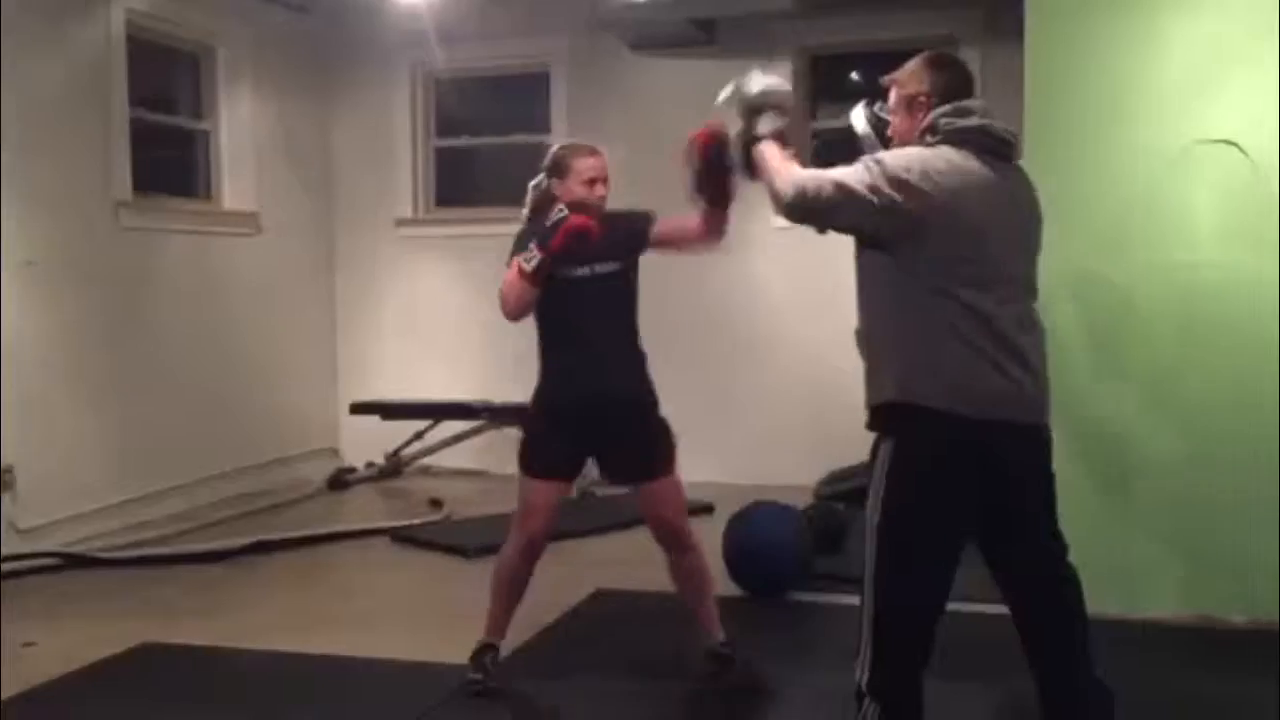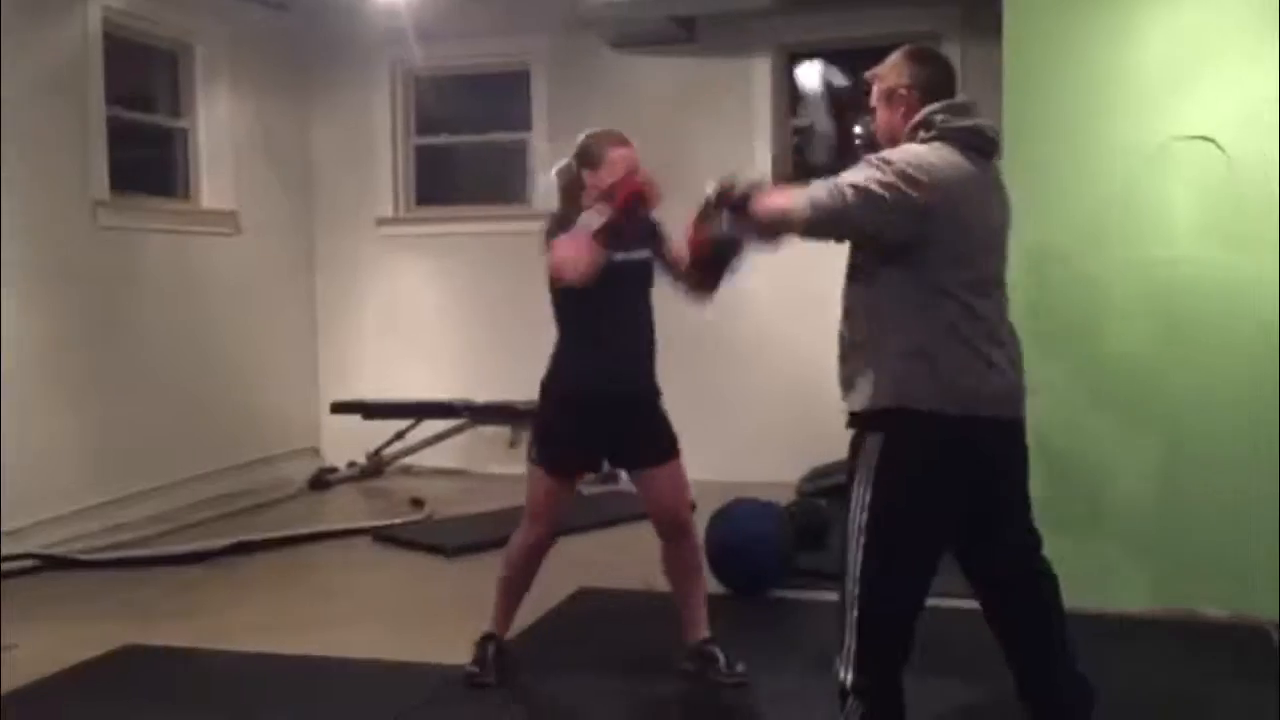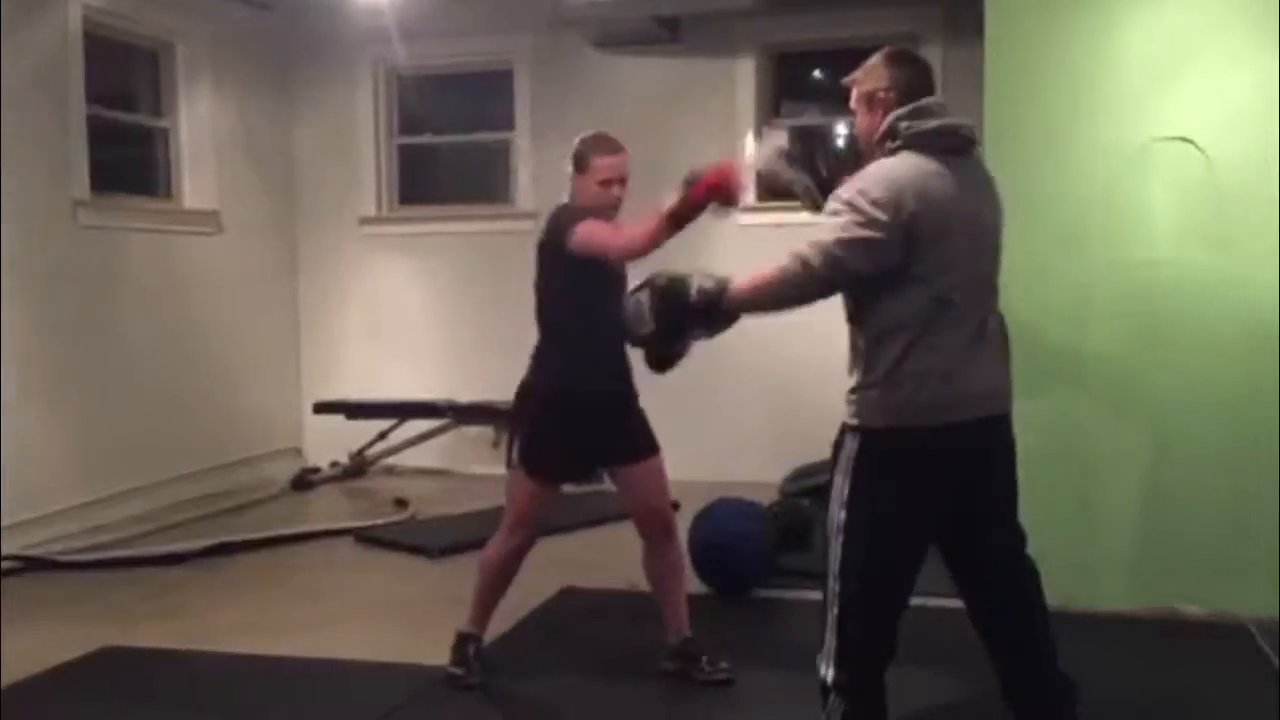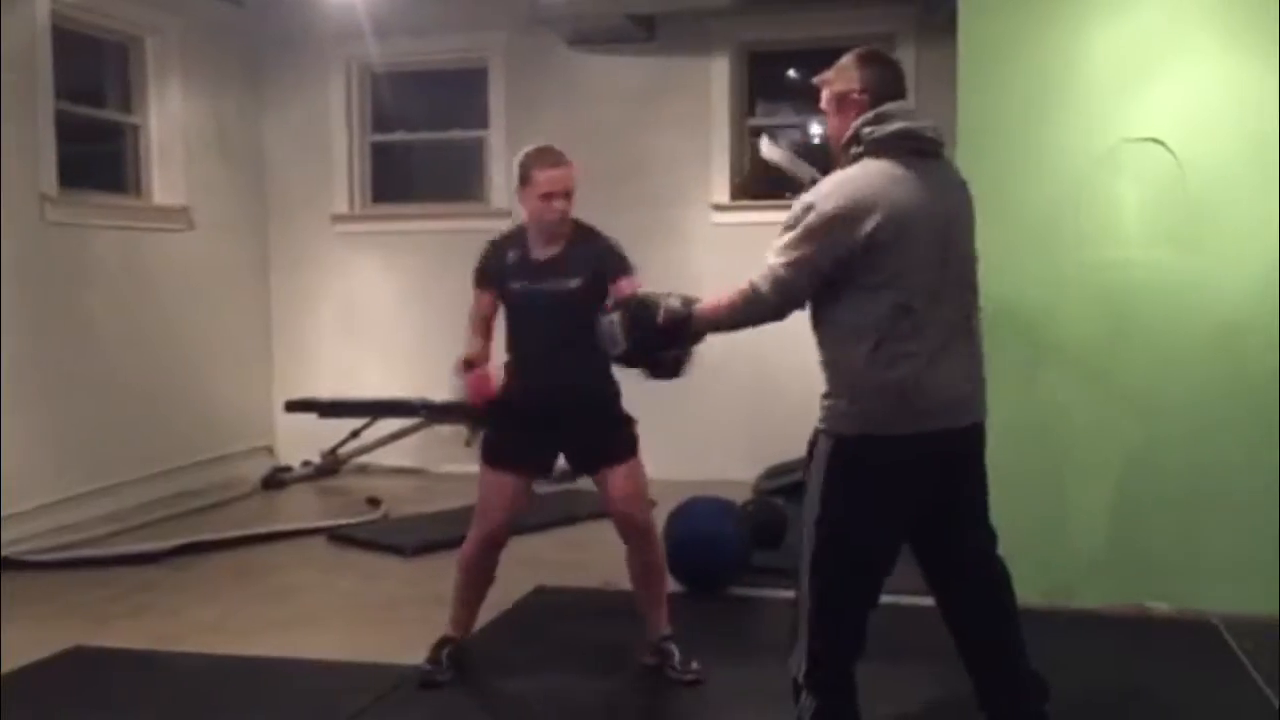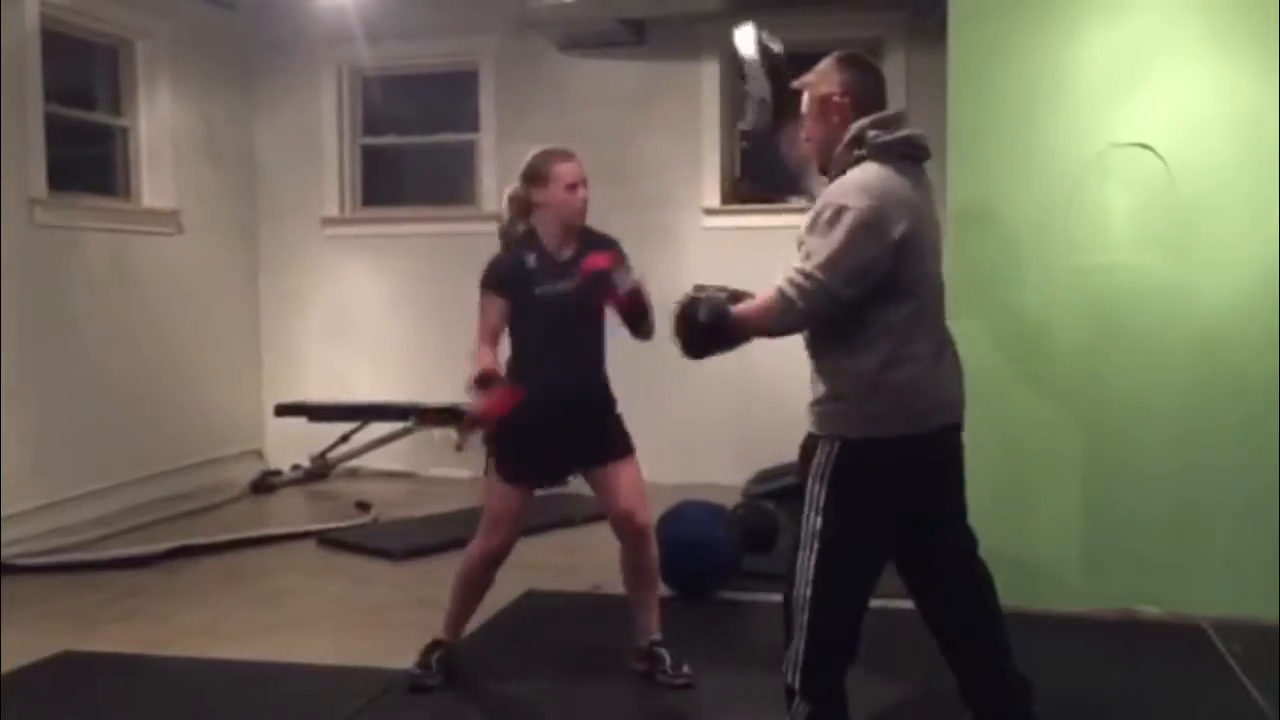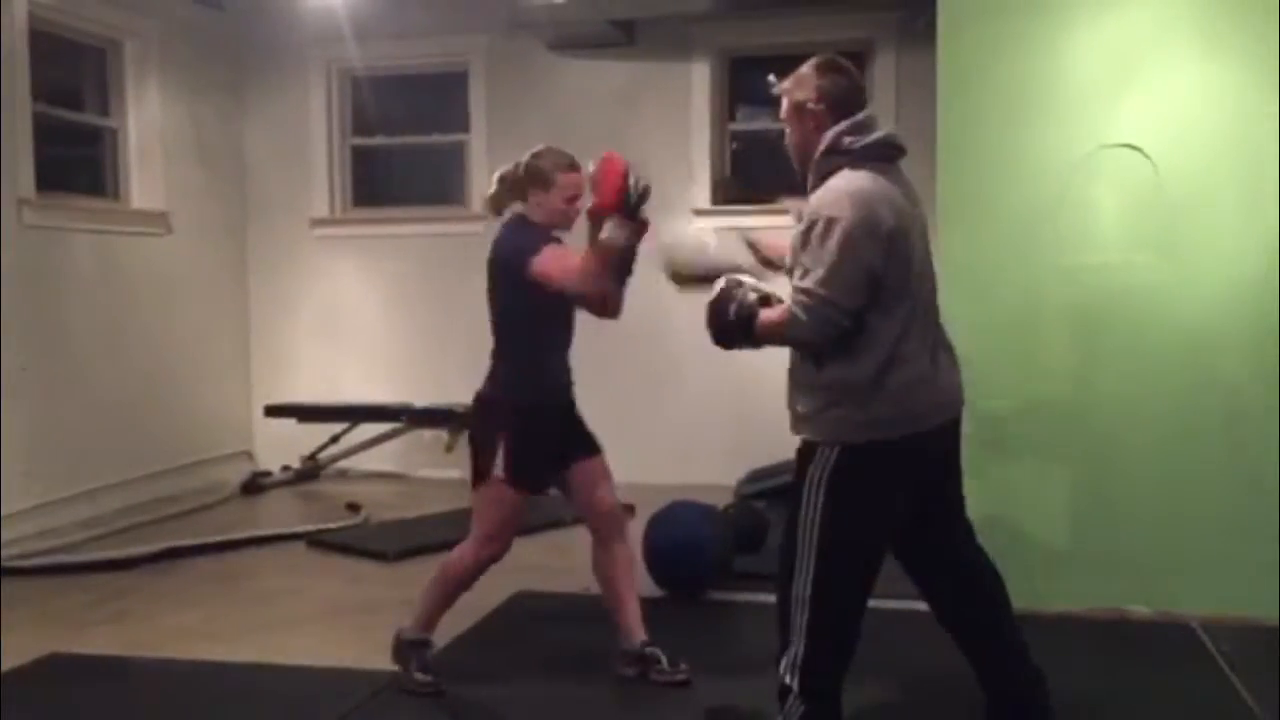
dt=0.2s
person 1, frame 1
left shoulder: (914, 173)
right shoulder: (1013, 181)
left elbow: (799, 194)
left wrist: (763, 136)
right wrist: (882, 162)
left hip: (934, 421)
right hip: (1020, 417)
left knee: (900, 593)
right knee: (1041, 577)
person 1, frame 2
left shoulder: (914, 169)
right shoulder: (979, 173)
left elbow: (813, 210)
left wrist: (746, 201)
left hip: (919, 417)
right hip: (994, 411)
left knee: (882, 587)
right knee: (1016, 572)
person 1, frame 3
left shoulder: (891, 183)
right shoulder: (972, 176)
left elbow: (811, 271)
left wrist: (717, 299)
left hip: (902, 423)
right hip: (982, 415)
left knee: (863, 588)
right knee: (1000, 571)
person 1, frame 4
left shoulder: (849, 192)
right shoulder: (948, 182)
left elbow: (772, 293)
left wrist: (687, 320)
left hip: (874, 429)
right hip: (956, 420)
left knee: (834, 588)
right knee: (972, 574)
person 1, frame 5
left shoulder: (858, 195)
right shoulder: (905, 177)
left elbow: (800, 304)
left wrist: (724, 319)
left hip: (867, 430)
right hip: (932, 419)
left knee: (826, 592)
right knee: (951, 573)
person 1, frame 6
left shoulder: (844, 201)
right shoulder: (882, 181)
left elbow: (814, 319)
left wrist: (747, 319)
right wrist: (752, 249)
left hip: (862, 432)
right hip: (929, 417)
left knee: (819, 588)
right knee: (955, 567)
person 2, frame 1
left shoulder: (623, 230)
right shoulder: (532, 237)
left elbow: (707, 231)
right elbow: (513, 306)
left wrist: (714, 184)
right wrist: (548, 248)
left hip: (628, 404)
right hip: (559, 409)
left knee: (676, 532)
right knee: (529, 534)
left ankle: (718, 644)
right ankle: (490, 646)
person 2, frame 2
left shoulder: (641, 225)
right shoulder: (570, 225)
left elbow: (692, 275)
right elbow: (574, 272)
right wrist: (605, 212)
left hip: (635, 398)
right hip: (572, 399)
left knee: (678, 522)
right knee: (538, 530)
left ankle: (699, 644)
right ankle: (494, 639)
person 2, frame 3
left shoulder: (607, 239)
right shoulder: (564, 226)
right elbow: (628, 244)
right wrist: (688, 203)
left hip: (614, 400)
right hip: (553, 402)
left knee: (659, 521)
right knee: (517, 533)
left ankle: (681, 644)
right ankle: (470, 639)
person 2, frame 4
left shoulder: (595, 248)
right shoulder: (499, 257)
right elbow: (479, 330)
right wrist: (474, 370)
left hip: (594, 405)
right hip: (524, 408)
left knee: (639, 524)
right knee: (488, 532)
left ankle: (659, 641)
right ankle: (453, 641)
person 2, frame 5
left shoulder: (602, 249)
right shoulder: (511, 262)
left elbow: (643, 329)
right elbow: (486, 339)
left wrist: (629, 294)
right wrist: (490, 381)
left hip: (591, 410)
right hip: (528, 414)
left knee: (637, 523)
right knee: (493, 543)
left ankle: (650, 645)
right ankle: (444, 644)
person 2, frame 6
left shoulder: (548, 243)
right shoulder: (517, 242)
left elbow: (607, 304)
right elbow: (584, 283)
left wrist: (621, 243)
right wrist: (616, 221)
left hip: (555, 408)
right hip: (513, 413)
left knee: (610, 519)
right knee: (489, 543)
left ankle: (635, 647)
right ankle: (414, 638)
